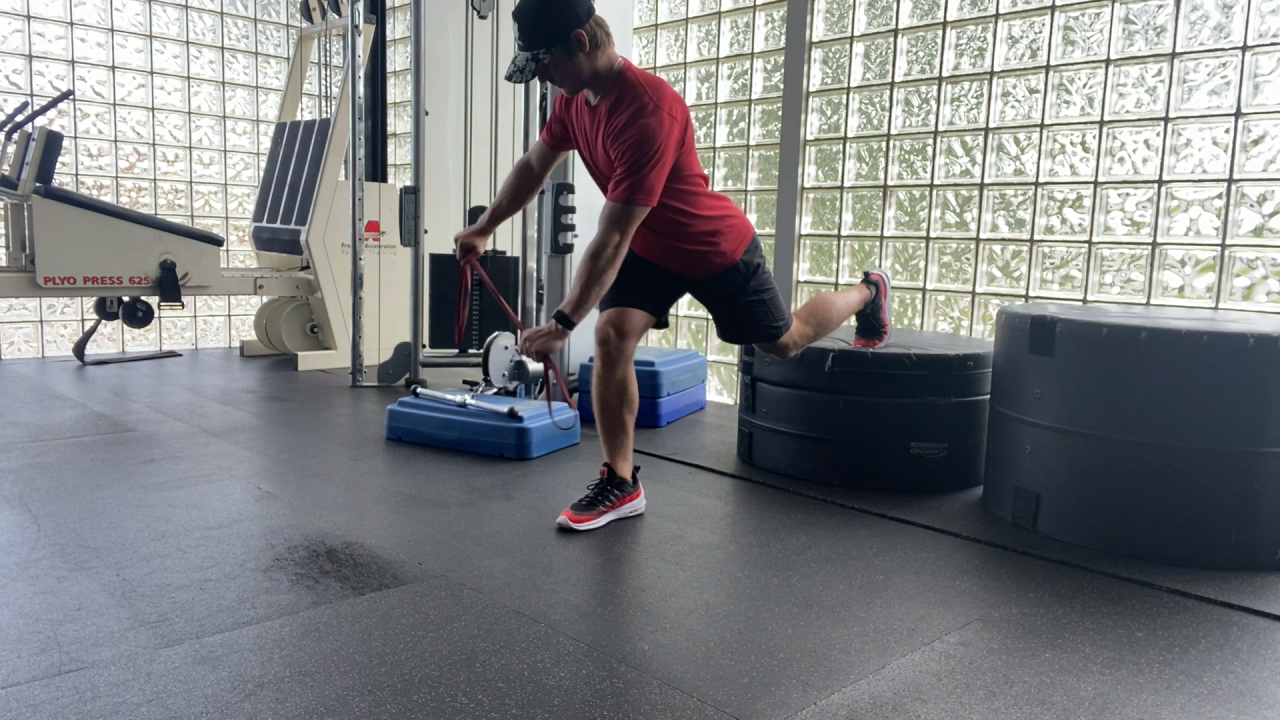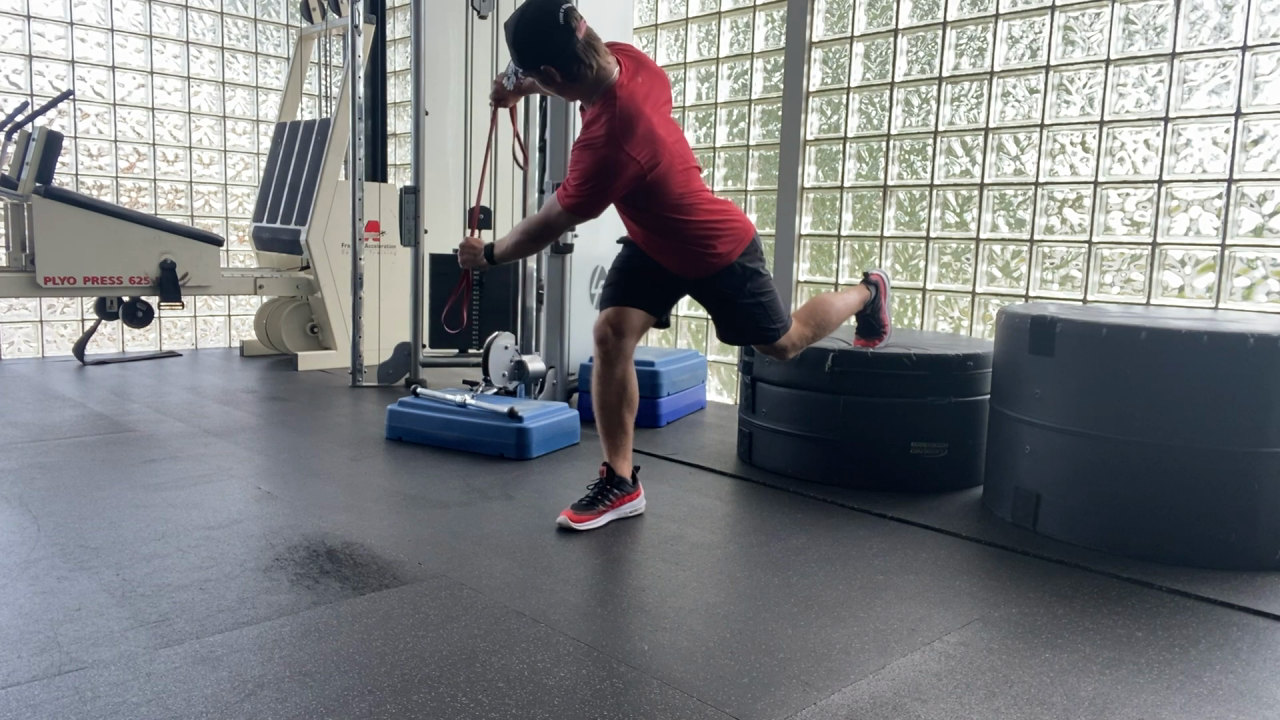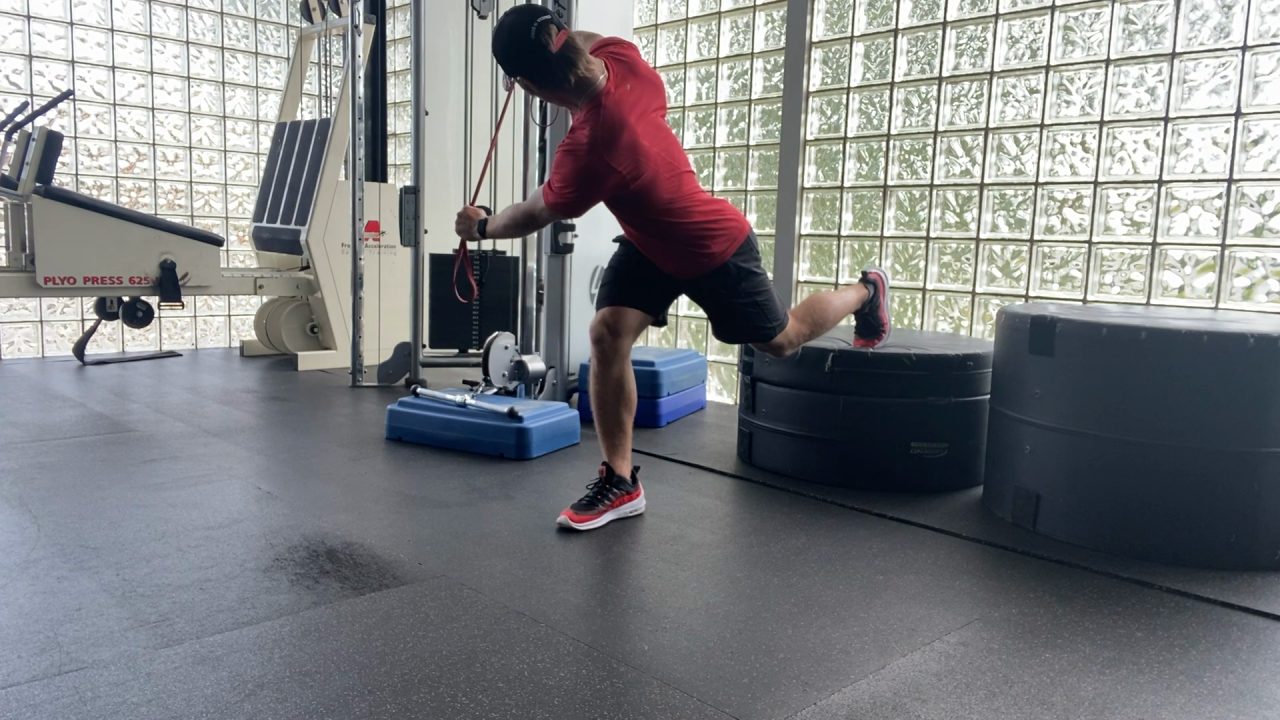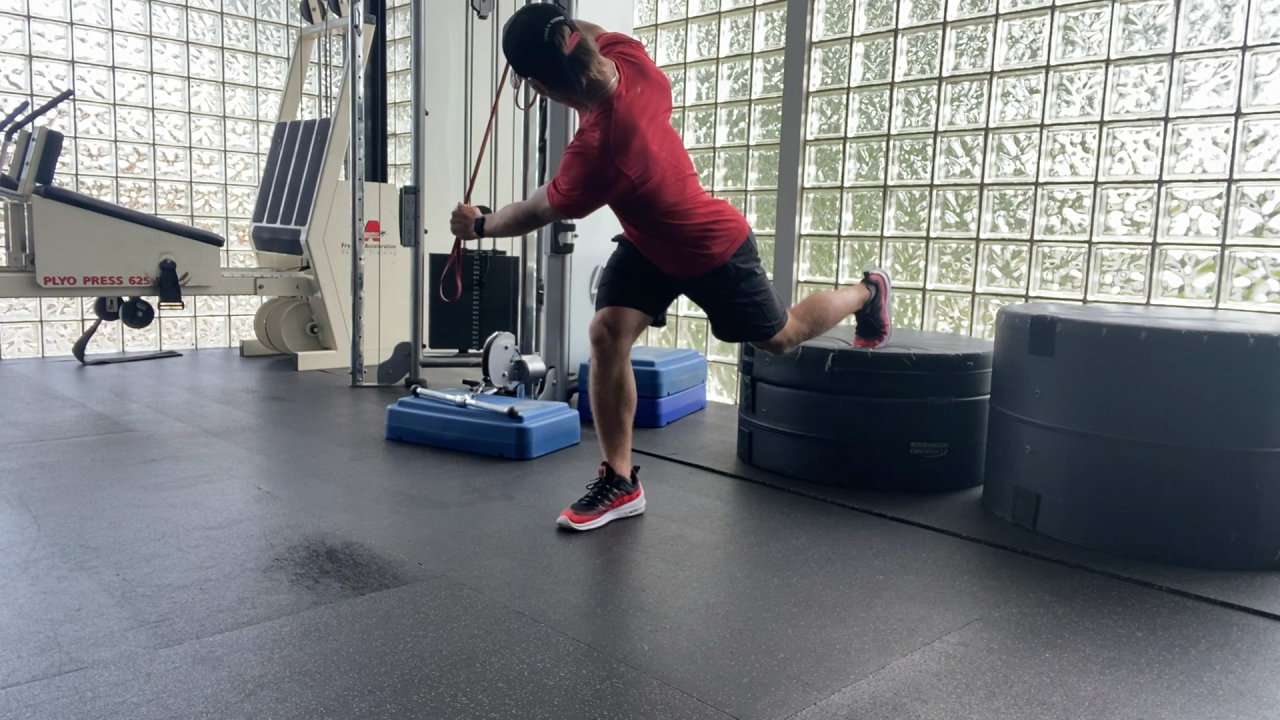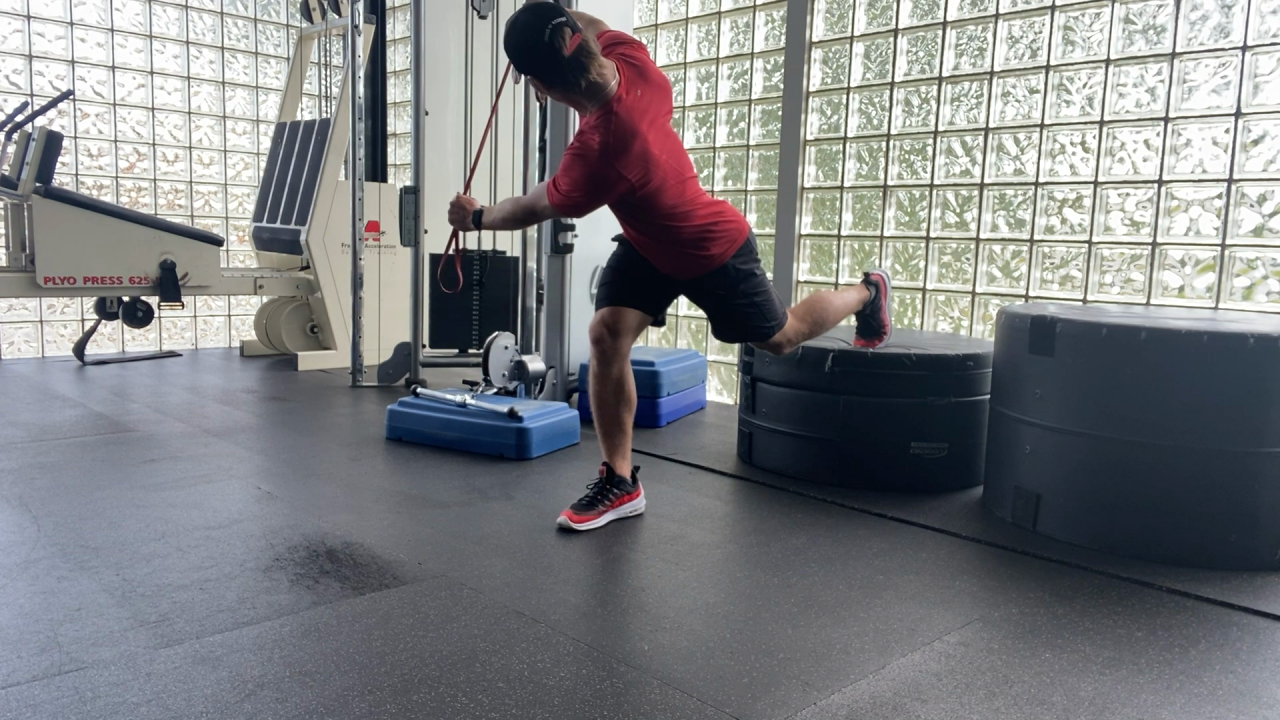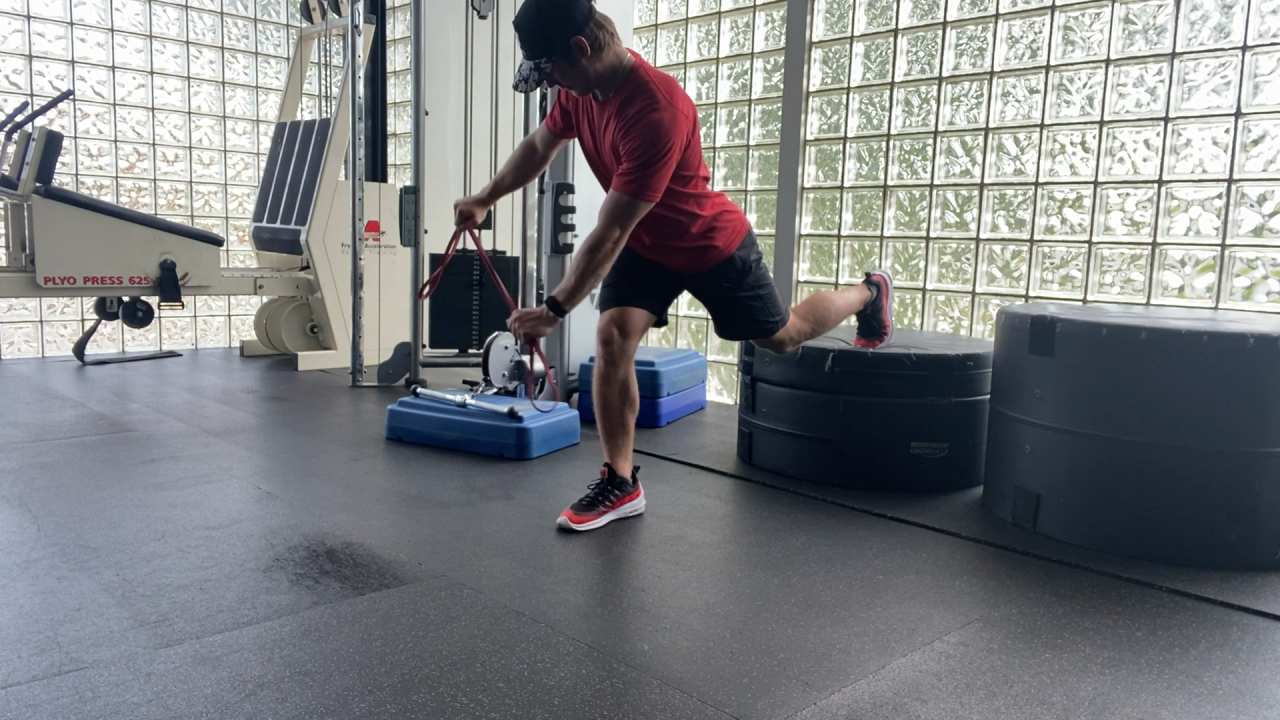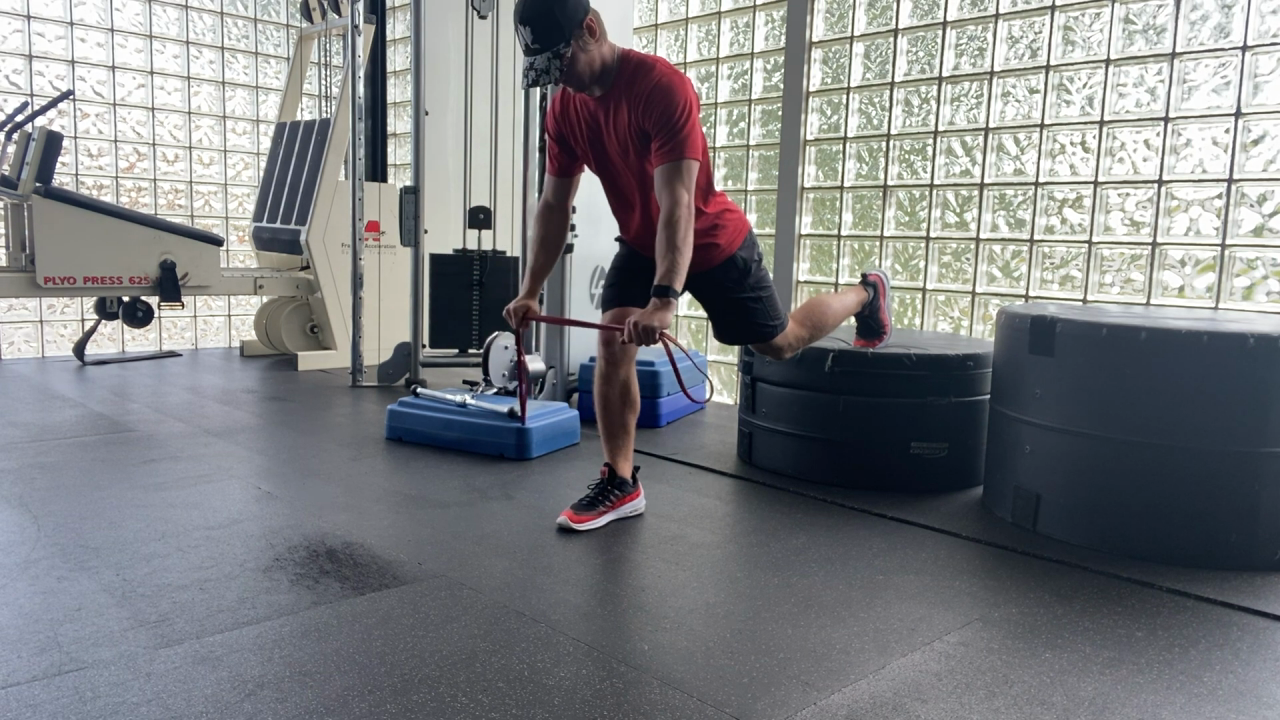
dt=0.7s
person 1, frame 1
left shoulder: (648, 113)
right shoulder: (576, 95)
left elbow: (612, 237)
right elbow: (534, 165)
left wrist: (562, 323)
right wrist: (484, 226)
left hip: (717, 248)
right hip: (651, 247)
left knee: (784, 342)
right knee: (611, 338)
left ankle: (868, 292)
right ankle: (621, 483)
person 1, frame 2
left shoulder: (609, 142)
right shoulder: (625, 59)
left elbow: (550, 224)
left wrist: (488, 253)
right wrist: (520, 88)
left hip: (718, 251)
right hip: (653, 242)
left knee: (783, 343)
right knee: (610, 336)
left ankle: (867, 293)
right ankle: (620, 483)
person 1, frame 3
left shoulder: (590, 149)
right shoulder: (620, 58)
left elbow: (536, 213)
left wrist: (482, 227)
left hip: (713, 248)
right hip: (649, 241)
left knee: (780, 340)
right knee: (607, 335)
left ankle: (866, 290)
right ankle: (620, 482)
person 1, frame 4
left shoulder: (598, 151)
right shoulder: (627, 56)
left elbow: (537, 212)
left wrist: (479, 226)
left hip: (712, 249)
right hip: (649, 242)
left knee: (780, 337)
right knee: (607, 335)
left ankle: (868, 291)
right ankle: (620, 482)
person 1, frame 5
left shoulder: (601, 151)
right shoulder: (628, 57)
left elbow: (535, 208)
left wrist: (476, 217)
left hip: (712, 250)
right hip: (649, 241)
left knee: (779, 337)
right knee: (606, 335)
left ankle: (868, 291)
right ankle: (621, 483)
person 1, frame 6
left shoulder: (656, 111)
right shoulder: (581, 89)
left elbow: (610, 232)
right elbow: (538, 148)
left wrist: (553, 309)
right wrist: (484, 199)
left hip: (712, 244)
right hip: (647, 245)
left knee: (781, 336)
right knee: (612, 338)
left ankle: (869, 293)
right ankle: (620, 483)
person 1, frame 7
left shoulder: (661, 86)
right shoulder: (564, 109)
left elbow: (677, 205)
right elbow: (554, 204)
left wrist: (664, 299)
right wrist: (530, 290)
left hip: (713, 243)
right hip: (641, 244)
left knee: (780, 343)
right knee: (613, 343)
left ankle: (867, 293)
right ankle: (621, 483)
